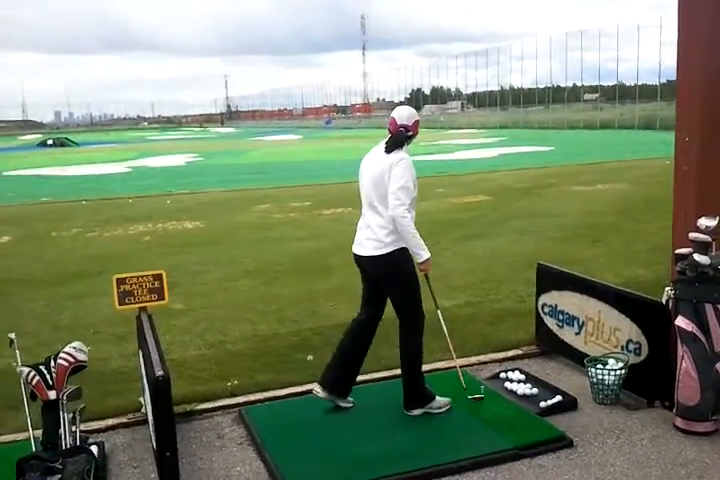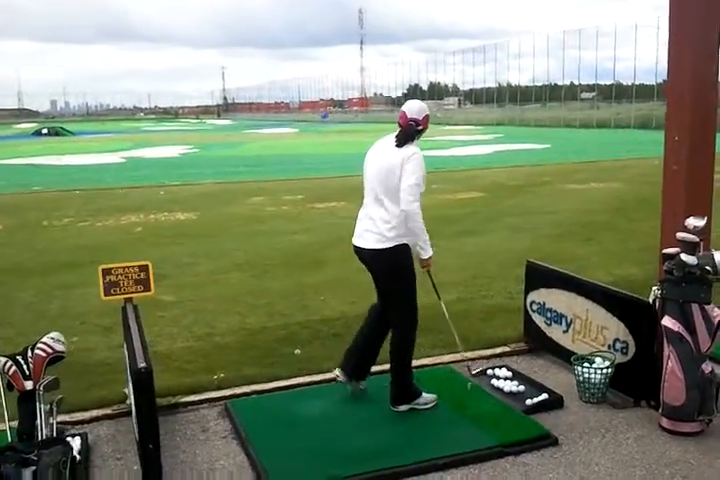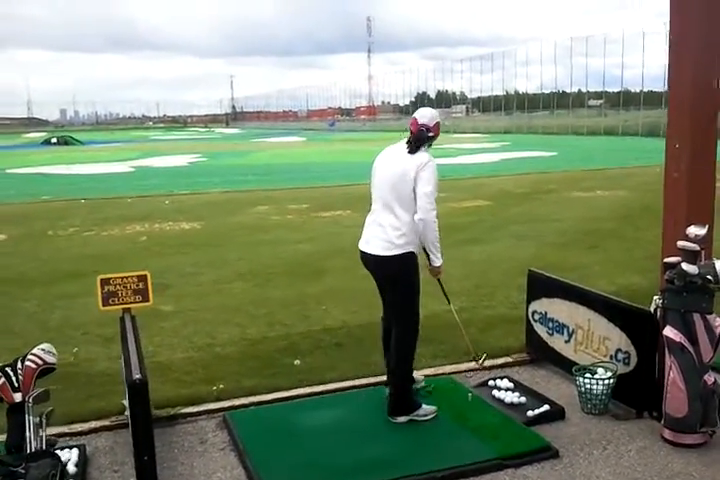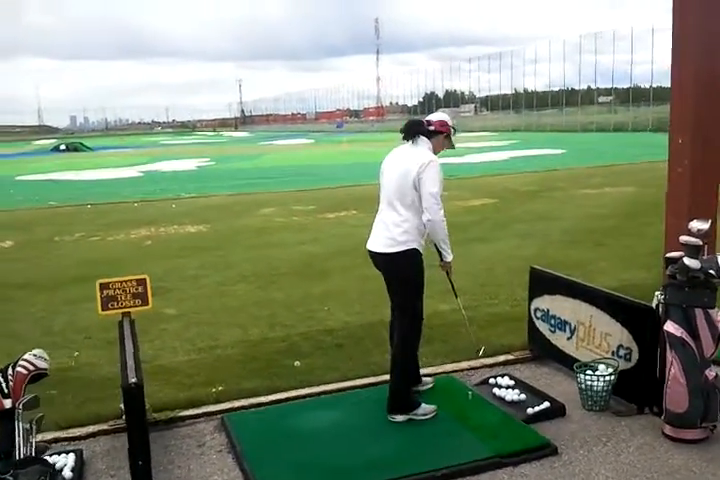
dt=0.2s
person 1, frame 1
left shoulder: (372, 156)
right shoulder: (401, 160)
right elbow: (399, 213)
right wrist: (421, 253)
left hip: (364, 249)
right hip: (389, 252)
left knee: (369, 315)
right knee: (412, 321)
left ankle: (333, 384)
right ankle: (417, 399)
person 1, frame 2
left shoulder: (378, 147)
right shoulder: (411, 155)
right elbow: (410, 208)
right wrist: (425, 250)
left hip: (364, 240)
right hip: (389, 245)
left knee: (385, 305)
right knee: (405, 317)
left ankle: (351, 367)
right ankle: (403, 395)
person 1, frame 3
left shoulder: (386, 154)
right shoulder: (424, 163)
right elbow: (425, 216)
right wrist: (435, 258)
left hip: (370, 247)
right hip: (396, 252)
left knee: (392, 314)
right knee: (405, 325)
left ankle: (399, 379)
right ankle: (402, 405)
person 1, frame 4
left shoulder: (395, 154)
right shoulder: (427, 162)
right elbow: (433, 215)
right wrist: (446, 254)
left hip: (379, 245)
right hip: (401, 249)
left knee: (401, 315)
right knee: (409, 322)
left ankle: (409, 377)
right ankle: (400, 404)
